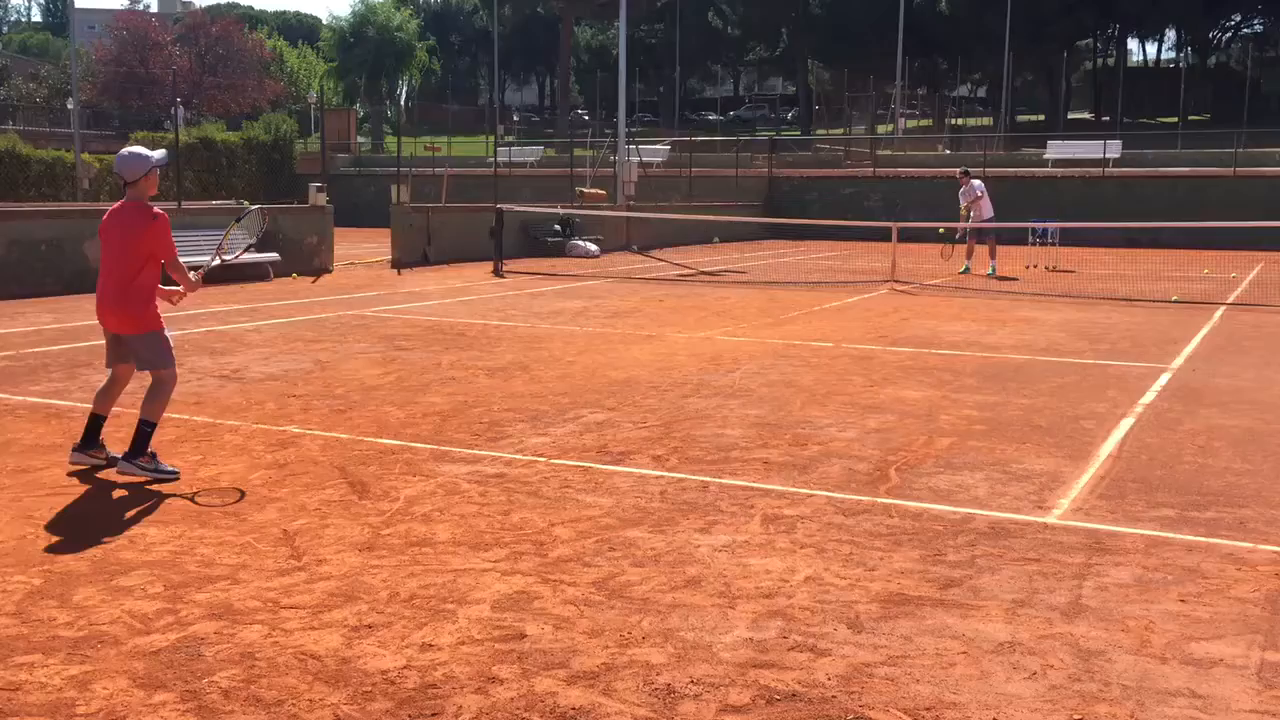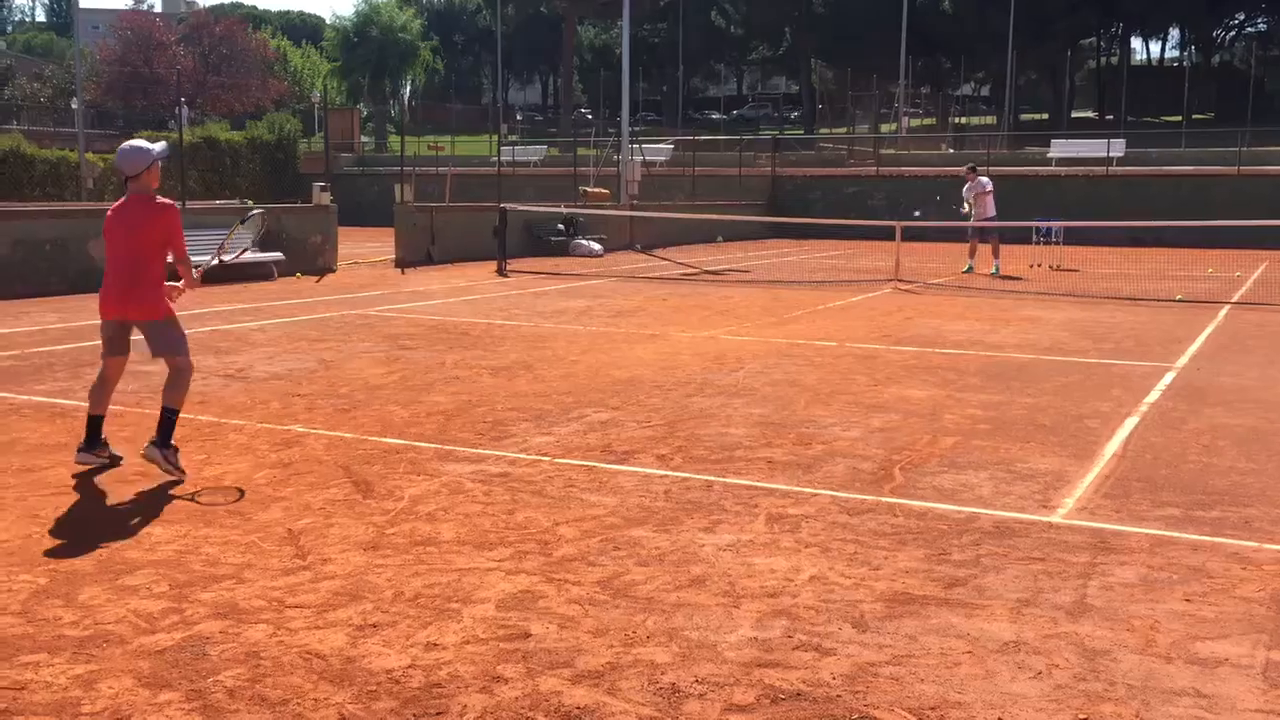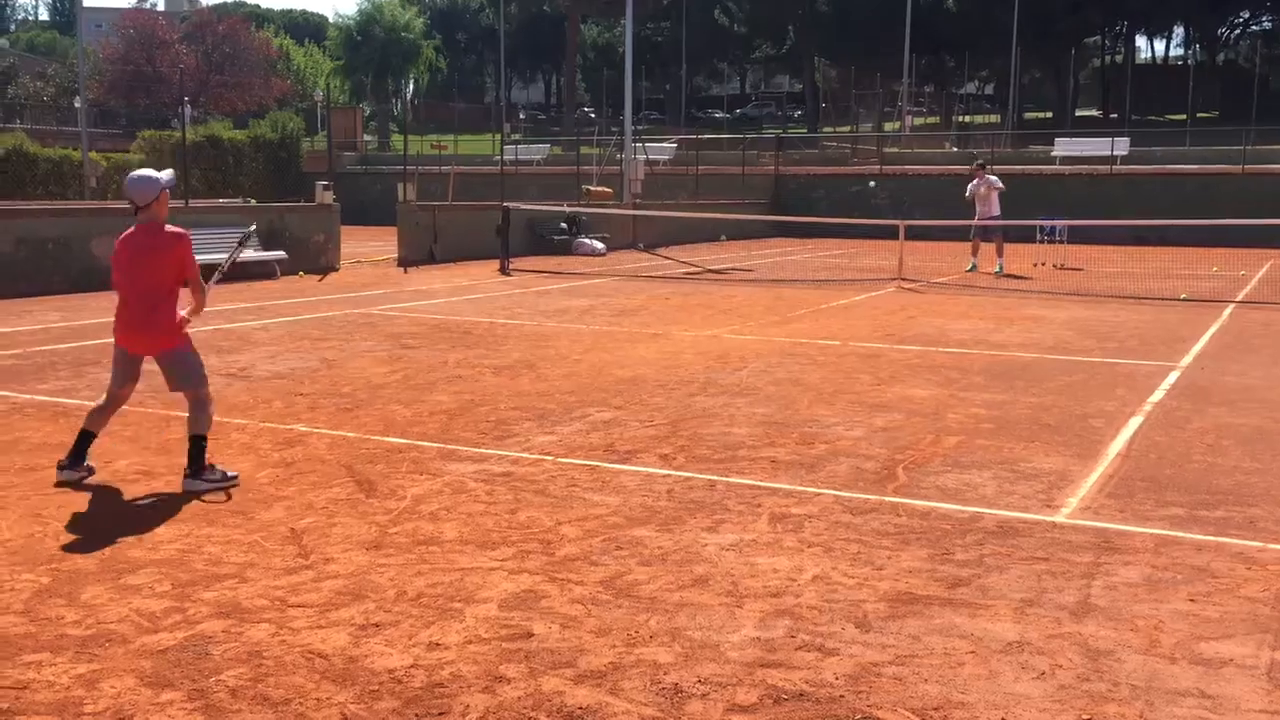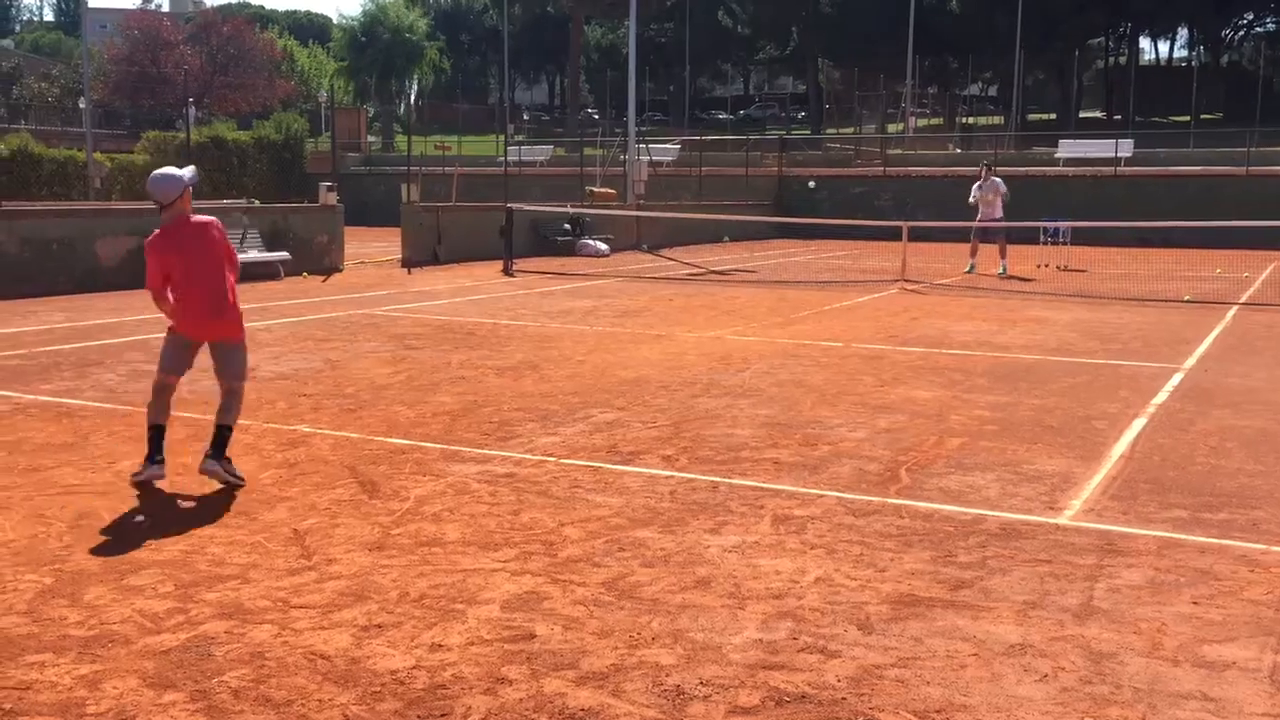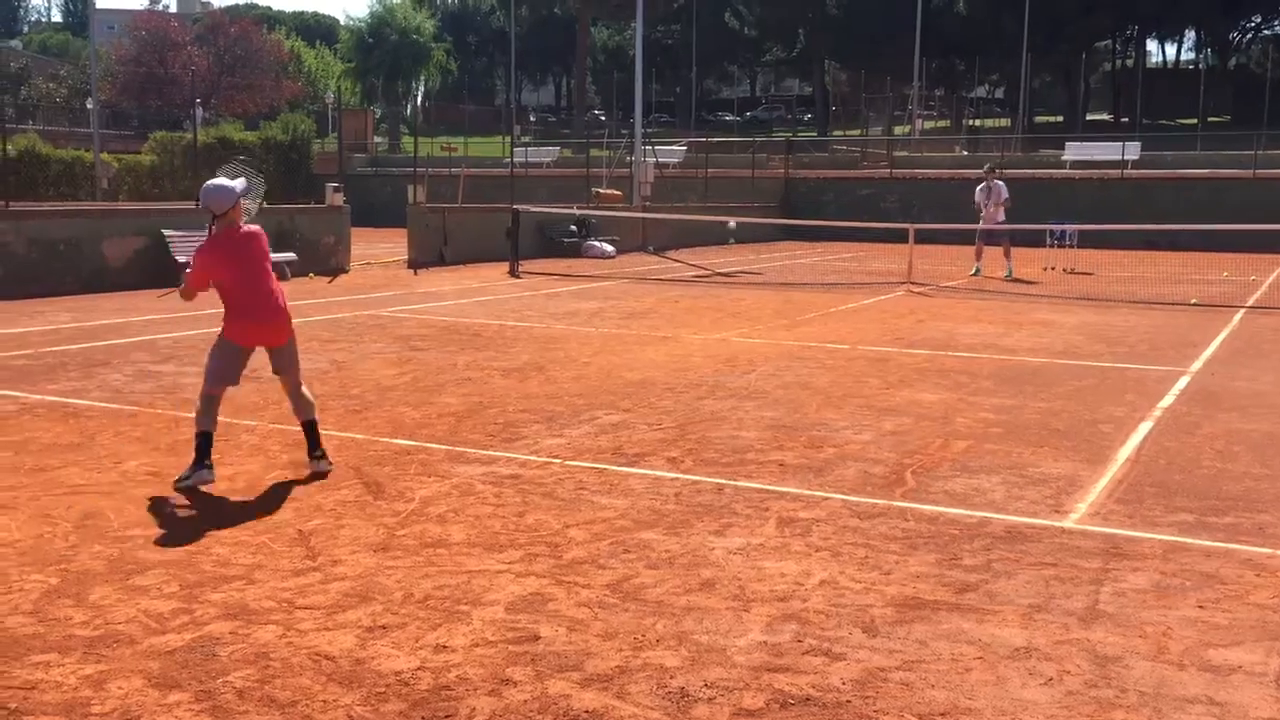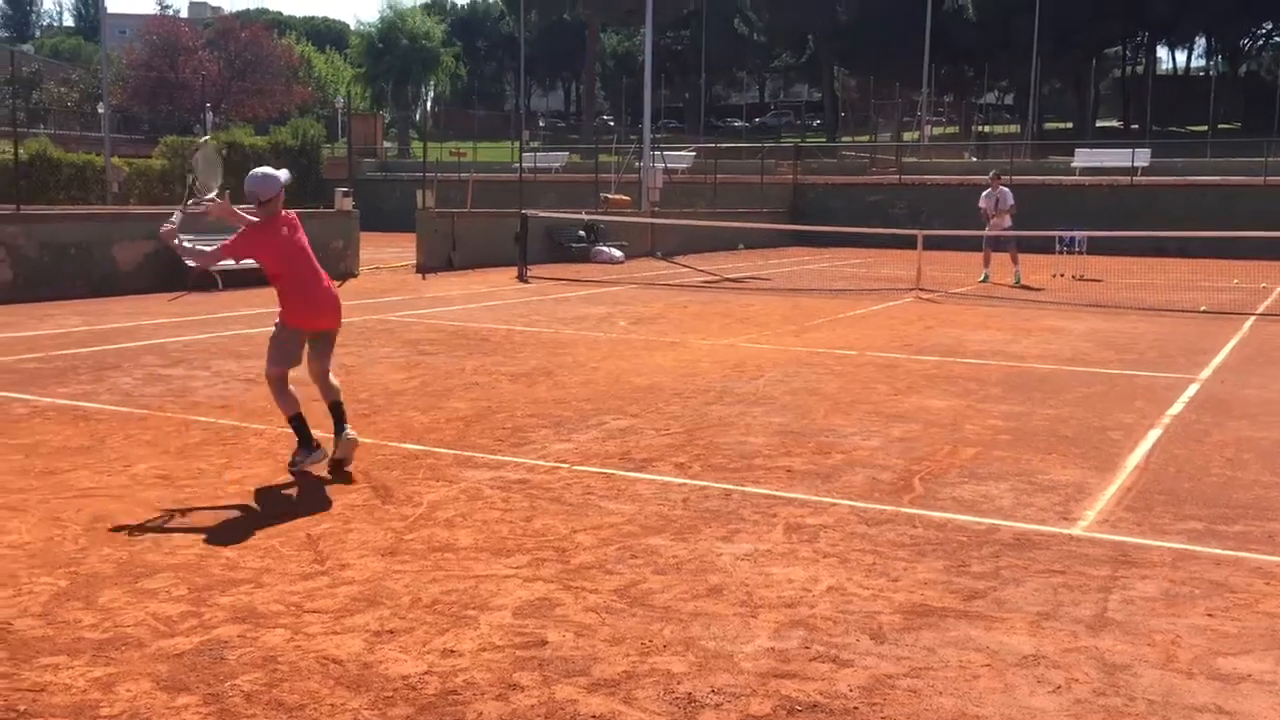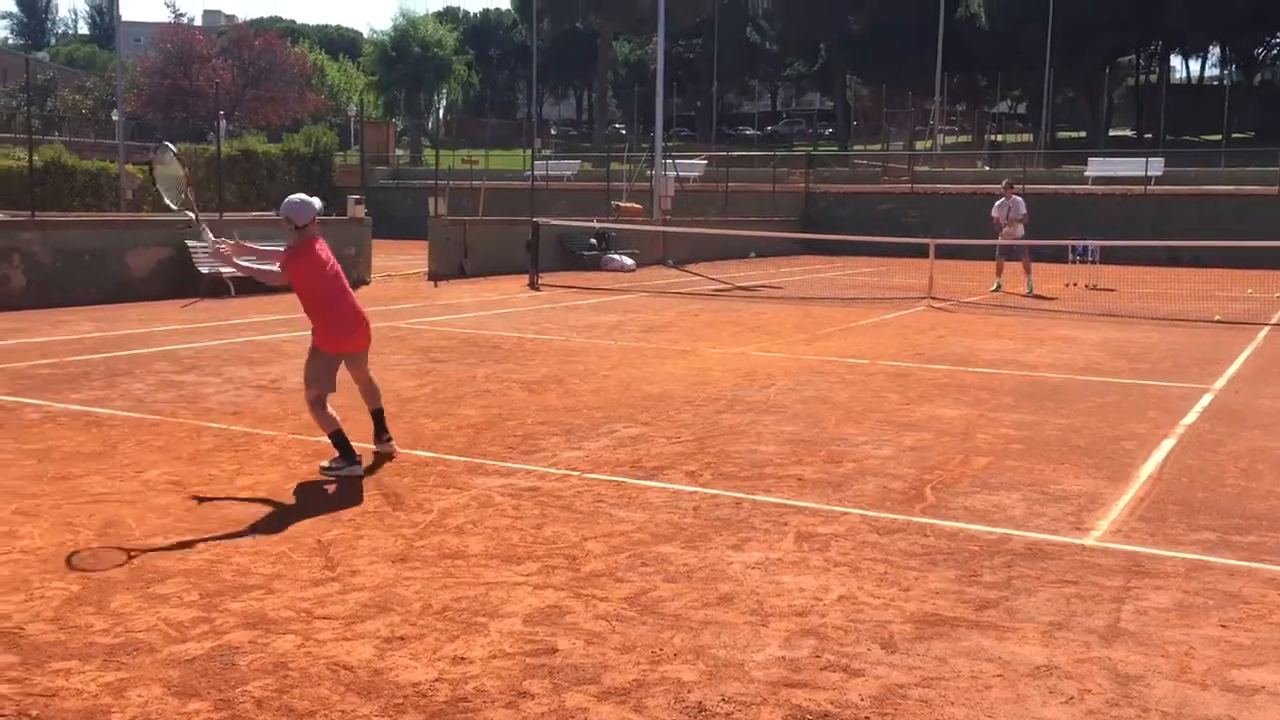
dt=0.2s
person 1, frame 1
left shoulder: (111, 216)
right shoulder: (155, 218)
right elbow: (173, 266)
left wrist: (160, 291)
right wrist: (190, 282)
left hip: (108, 308)
right hip: (137, 312)
left knee: (120, 375)
right knee: (165, 377)
left ankle: (88, 445)
right ankle: (136, 455)
person 1, frame 2
left shoulder: (113, 213)
right shoulder: (166, 210)
left elbow: (124, 263)
right elbow: (181, 259)
right wrist: (189, 280)
left hip: (112, 300)
right hip: (146, 301)
left knee: (110, 370)
right knee: (181, 367)
left ankle: (92, 445)
right ankle: (162, 442)
person 1, frame 3
left shoulder: (123, 244)
right shoulder: (178, 239)
left elbow: (123, 293)
right elbow: (197, 287)
right wrist: (194, 310)
left hip: (129, 331)
right hip: (166, 332)
left knee: (115, 398)
right knee: (201, 398)
left ankle: (73, 461)
right ankle: (197, 469)
person 1, frame 4
left shoulder: (156, 243)
right shoulder: (211, 226)
left elbow: (158, 298)
right elbow: (233, 269)
left hip: (187, 321)
right hip: (226, 320)
left knee: (163, 386)
right knee: (233, 391)
left ankle: (154, 458)
right ankle: (217, 456)
person 1, frame 5
left shoulder: (207, 252)
right shoulder: (256, 235)
left elbow: (187, 294)
left wrist: (194, 274)
left hip: (242, 327)
right hip: (279, 322)
left knee: (210, 395)
right knee: (294, 386)
left ankle: (202, 464)
right ankle: (317, 454)
person 1, frame 6
left shoulder: (254, 234)
right shoulder: (291, 220)
left elbow: (210, 258)
left wrist: (176, 243)
right wrist: (233, 212)
left hip: (298, 312)
right hip: (330, 304)
left knee: (276, 378)
right knee: (322, 372)
left ankle: (307, 444)
right ankle: (343, 431)
person 1, frame 7
left shoulder: (299, 253)
right shoulder: (316, 244)
left elbow: (277, 277)
left wrist: (231, 261)
right wrist: (243, 248)
left hip: (330, 336)
right hip: (358, 327)
left knee: (315, 399)
right knee: (362, 377)
left ankle: (348, 457)
right ankle: (383, 437)
